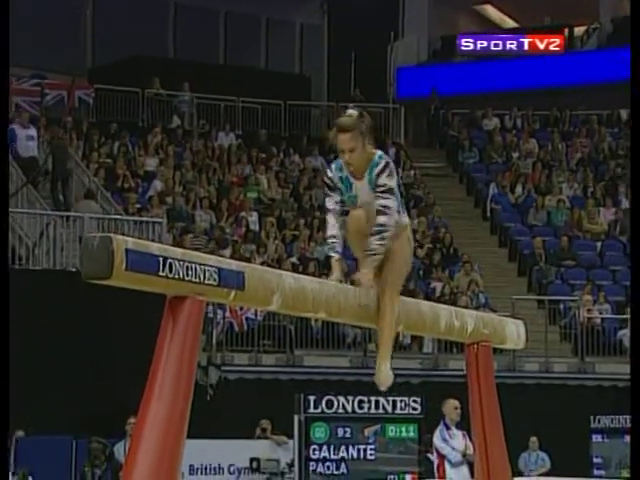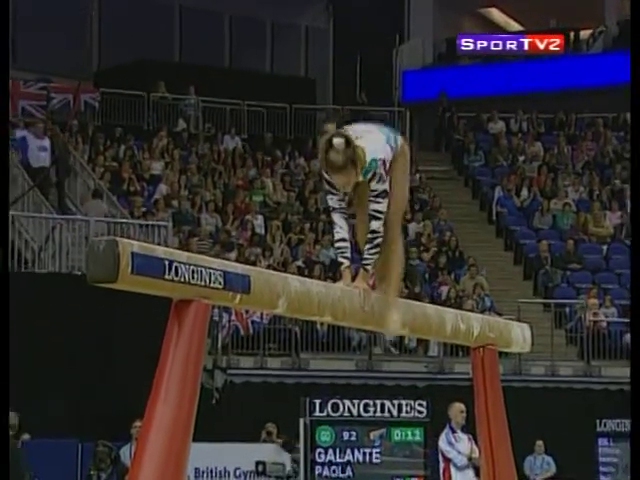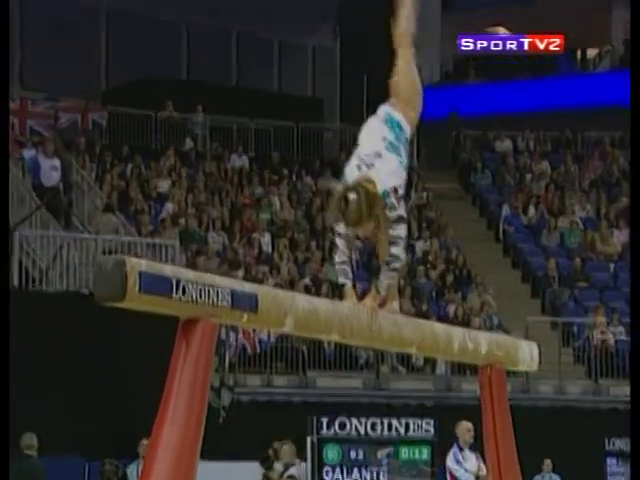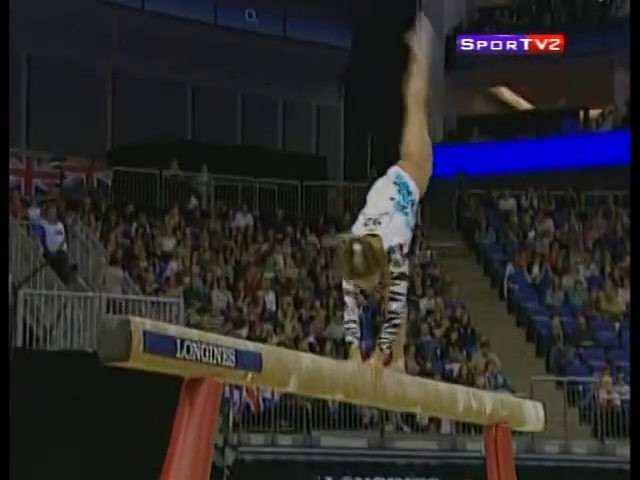
dt=0.4s
person 1, frame 1
left shoulder: (382, 164)
right shoulder: (335, 172)
left elbow: (385, 217)
right elbow: (333, 217)
left wrist: (368, 266)
right wrist: (336, 263)
left hip: (396, 233)
right hip: (368, 231)
left knee: (388, 290)
right knee: (355, 219)
left ankle: (383, 362)
right ankle: (375, 275)
person 1, frame 2
left shoulder: (375, 161)
right shoulder: (331, 168)
left elbow: (378, 223)
right elbow: (338, 220)
left wrist: (363, 275)
right wrist: (345, 269)
left hip: (394, 153)
left knee: (391, 232)
right knee: (364, 220)
right ankle: (382, 286)
person 1, frame 3
left shoulder: (388, 193)
right shoulder: (347, 201)
left elbow: (396, 253)
right elbow: (341, 249)
left wrist: (376, 295)
right wrist: (349, 293)
left hip: (395, 122)
right hip: (375, 129)
right knee: (383, 231)
right ankle: (391, 299)
person 1, frame 4
left shoulder: (394, 249)
right shoulder: (354, 255)
left elbow: (396, 303)
right elbow: (351, 309)
left wrist: (381, 353)
right wrist: (354, 351)
left hip: (406, 183)
right hip: (388, 191)
right ankle: (399, 355)
